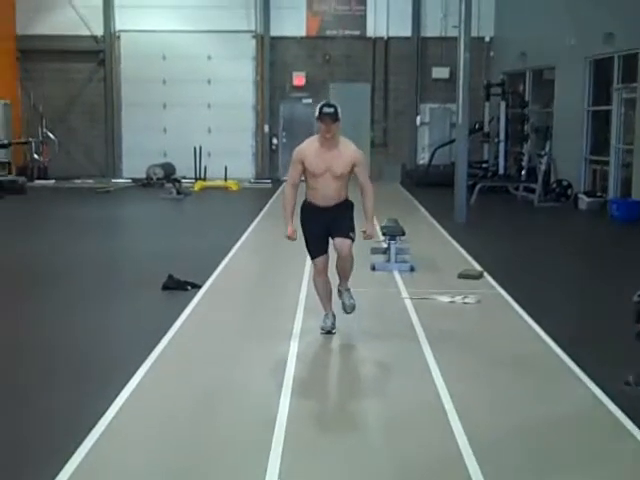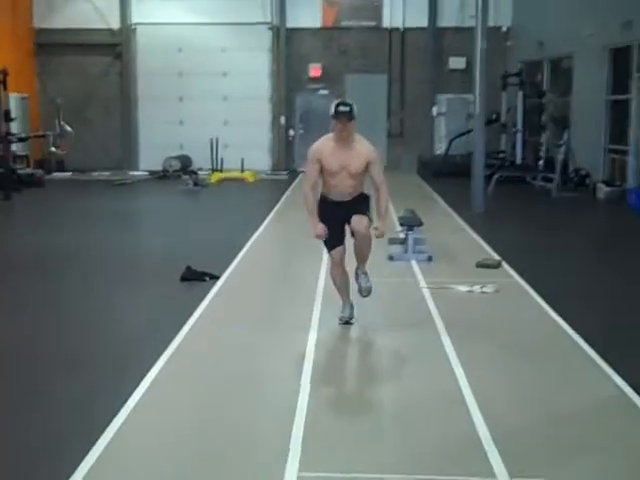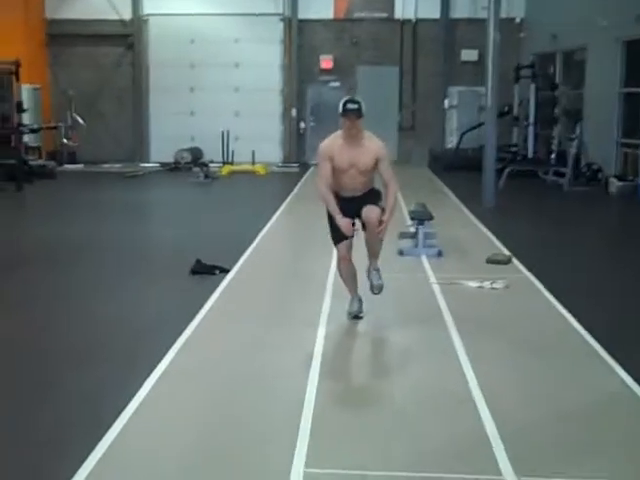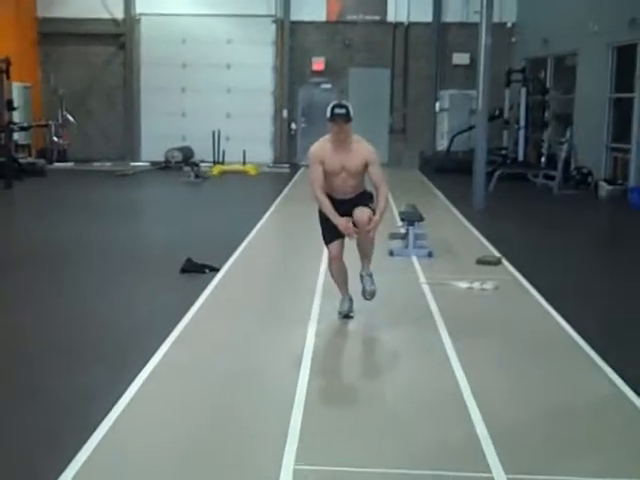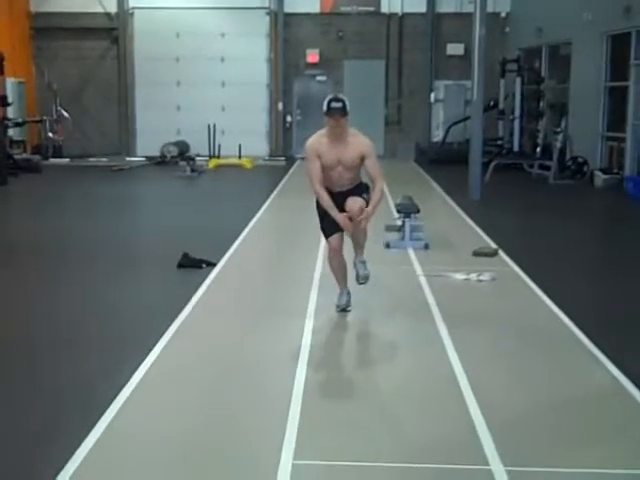
dt=0.2s
person 1, frame 1
left shoulder: (353, 153)
right shoulder: (302, 151)
left elbow: (366, 187)
right elbow: (290, 186)
left wrist: (370, 221)
right wrist: (289, 222)
left hip: (341, 210)
right hip: (312, 212)
left knee: (344, 250)
right knee: (319, 265)
left ankle: (344, 287)
right ankle: (328, 313)
person 1, frame 2
left shoulder: (367, 151)
right shoulder: (318, 149)
left elbow: (381, 186)
right elbow: (309, 187)
left wrist: (382, 220)
right wrist: (314, 221)
left hip: (357, 202)
right hip: (329, 205)
left knee: (362, 229)
right knee: (336, 257)
left ankle: (361, 270)
right ankle: (346, 304)
person 1, frame 3
left shoulder: (377, 147)
right shoulder: (327, 147)
left elbow: (391, 184)
right elbow: (323, 187)
left wrist: (388, 216)
right wrist: (338, 219)
left hip: (367, 197)
right hip: (339, 201)
left knee: (373, 218)
right knee: (343, 253)
left ankle: (373, 266)
right ankle: (354, 298)
person 1, frame 4
left shoulder: (366, 150)
right shoulder: (317, 151)
left elbow: (382, 188)
right elbow: (318, 191)
left wrist: (378, 217)
right wrist: (337, 220)
left hip: (359, 199)
right hip: (330, 203)
left knee: (363, 220)
right knee: (334, 253)
left ankle: (366, 271)
right ankle: (345, 297)
person 1, frame 5
left shoulder: (363, 143)
right shoulder: (313, 145)
left elbow: (378, 181)
right elbow: (316, 185)
left wrist: (370, 210)
right wrist: (336, 215)
left hip: (355, 192)
right hip: (328, 196)
left knee: (355, 208)
right knee: (334, 245)
left ankle: (359, 259)
right ankle: (343, 291)
